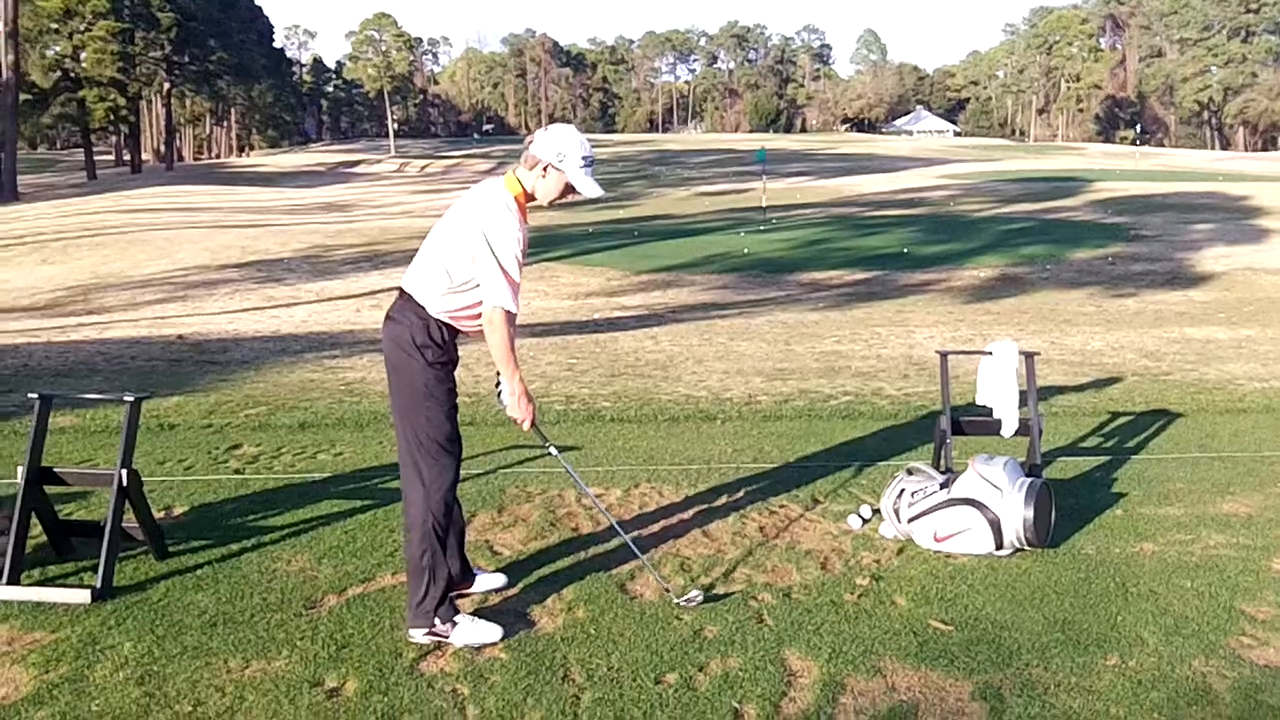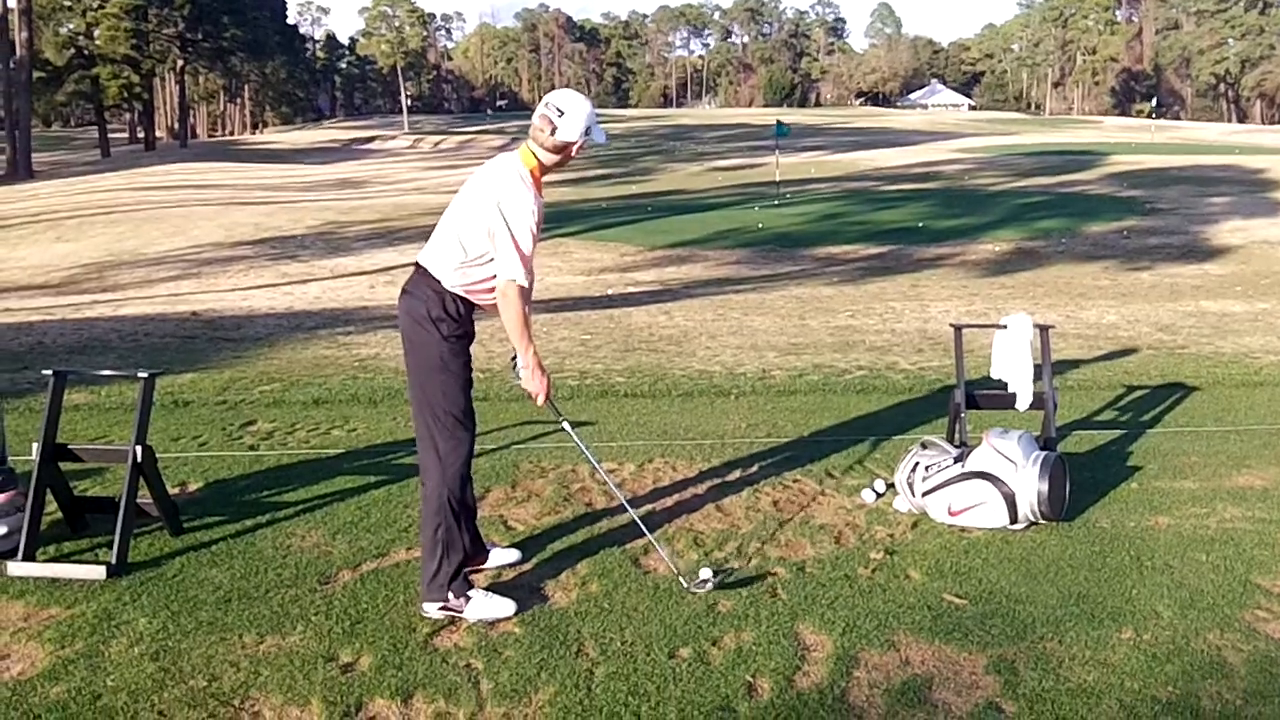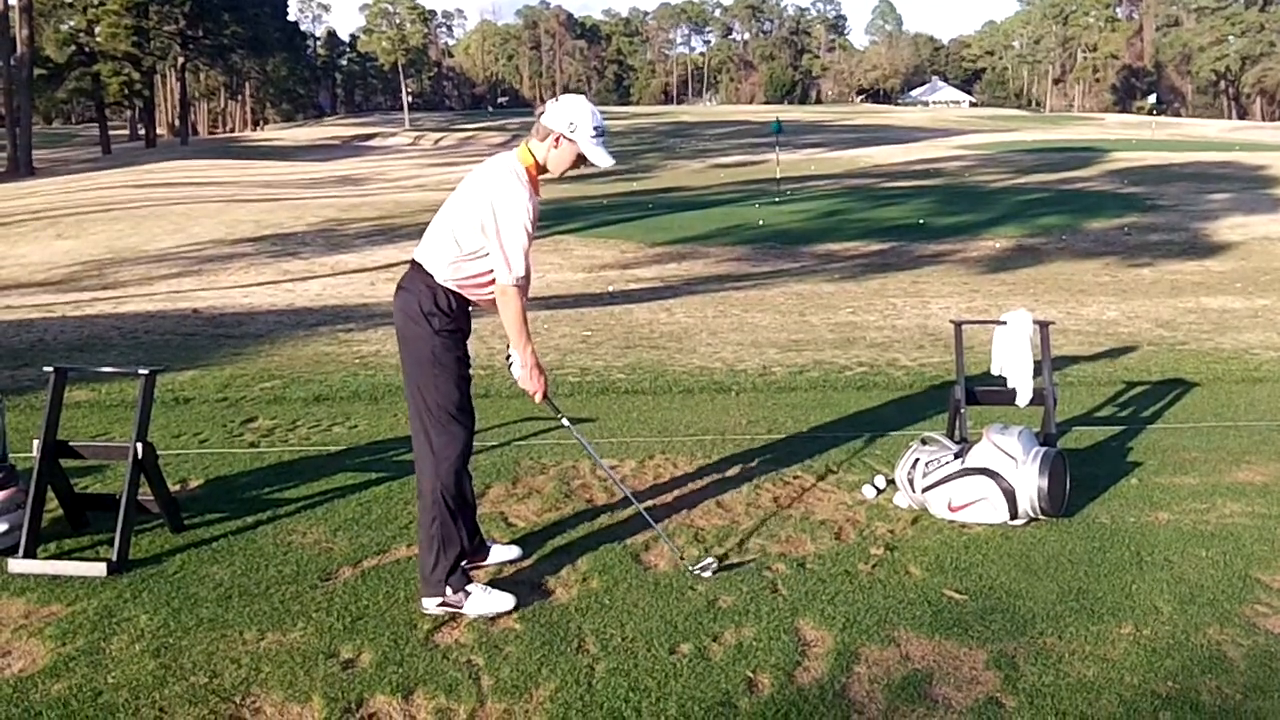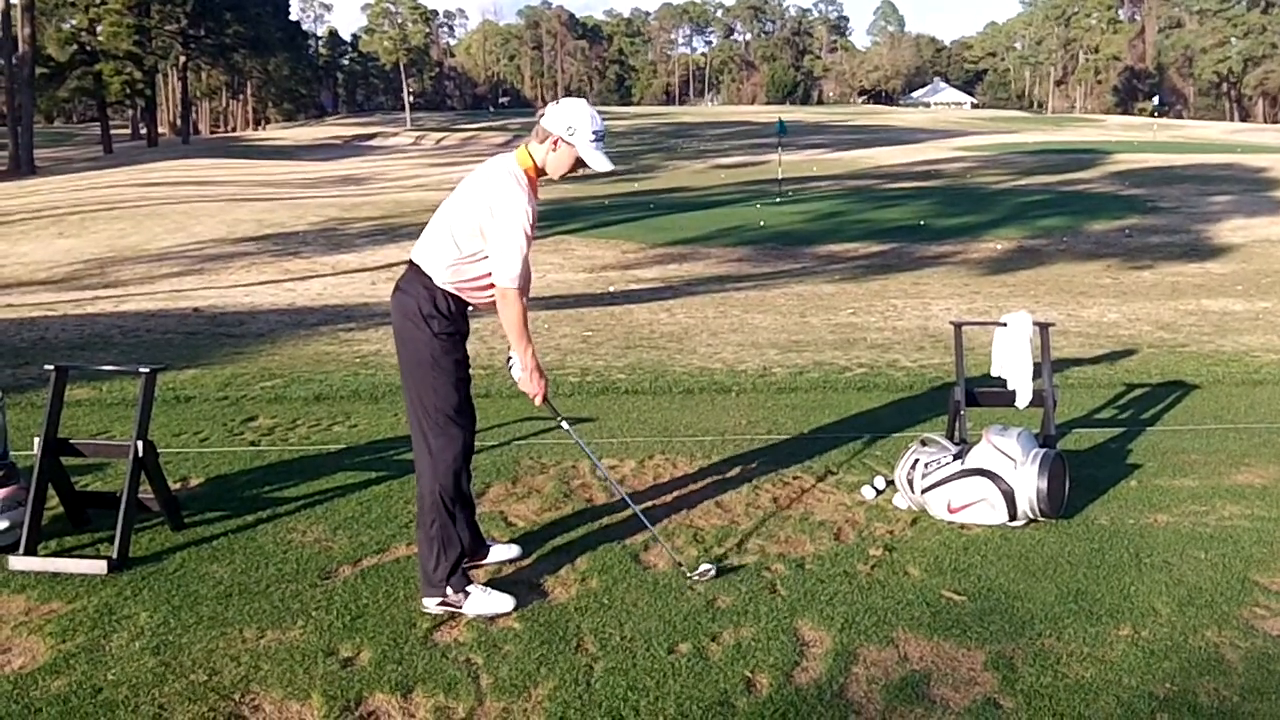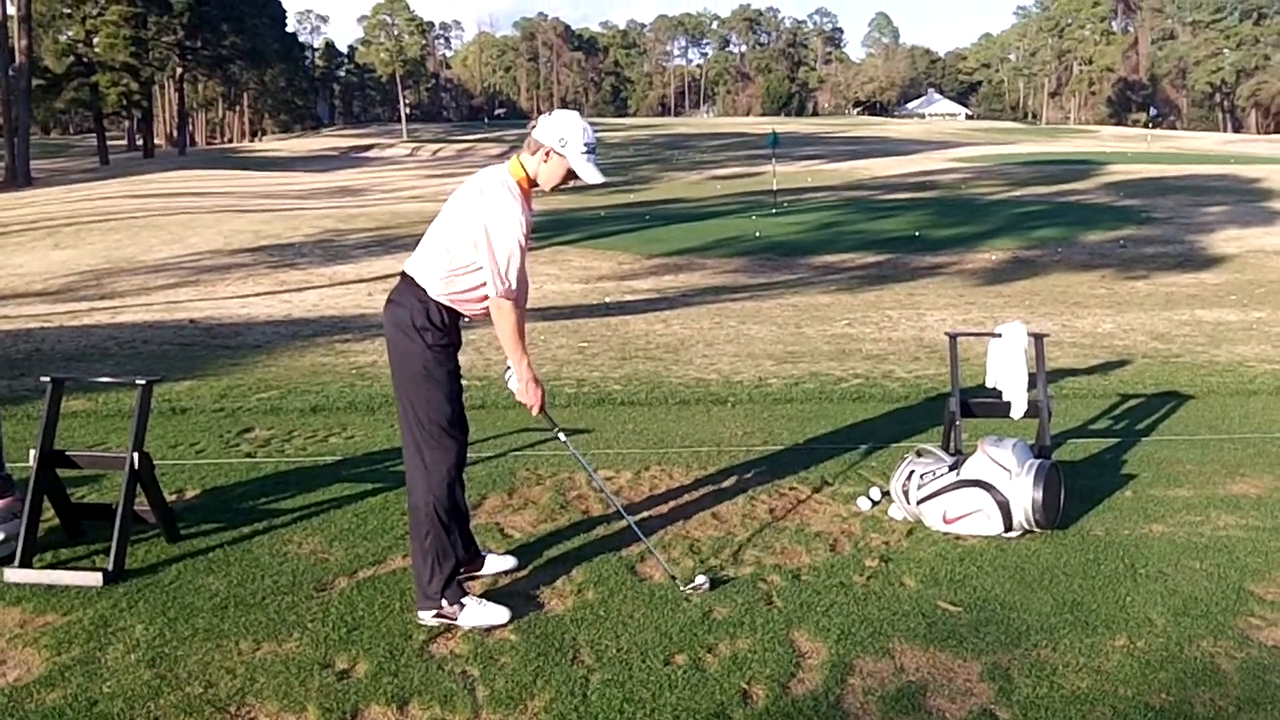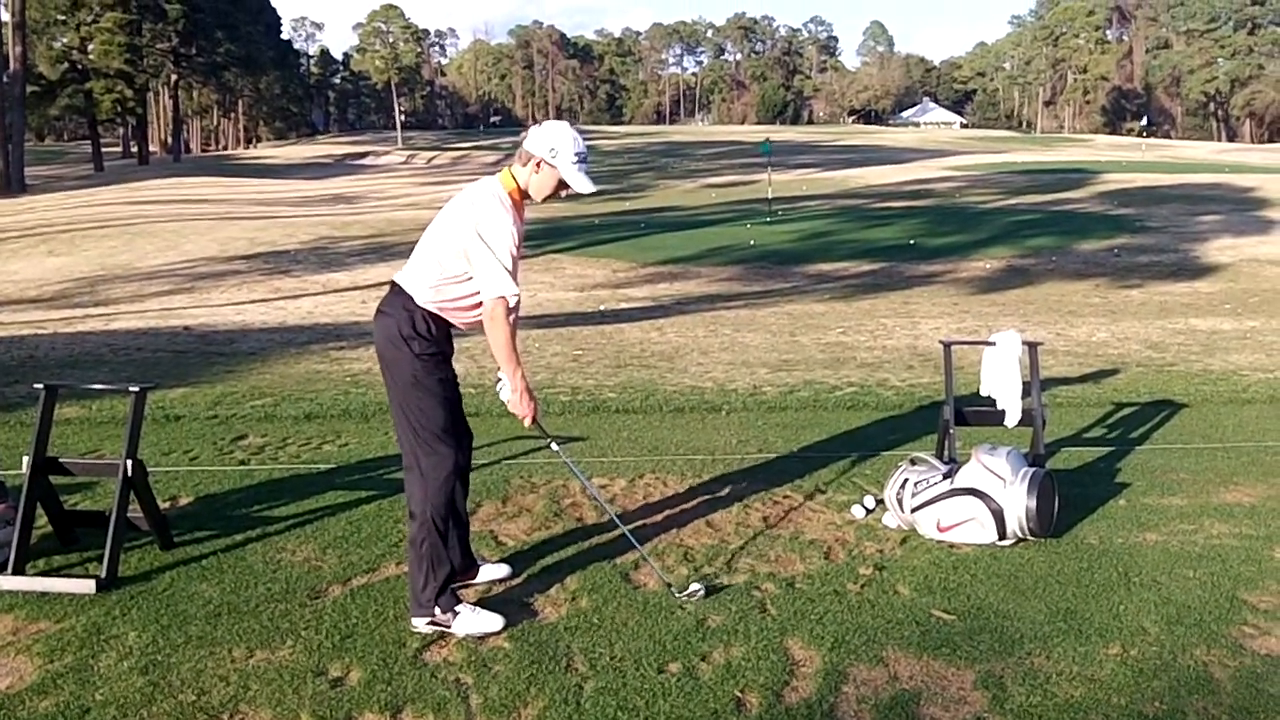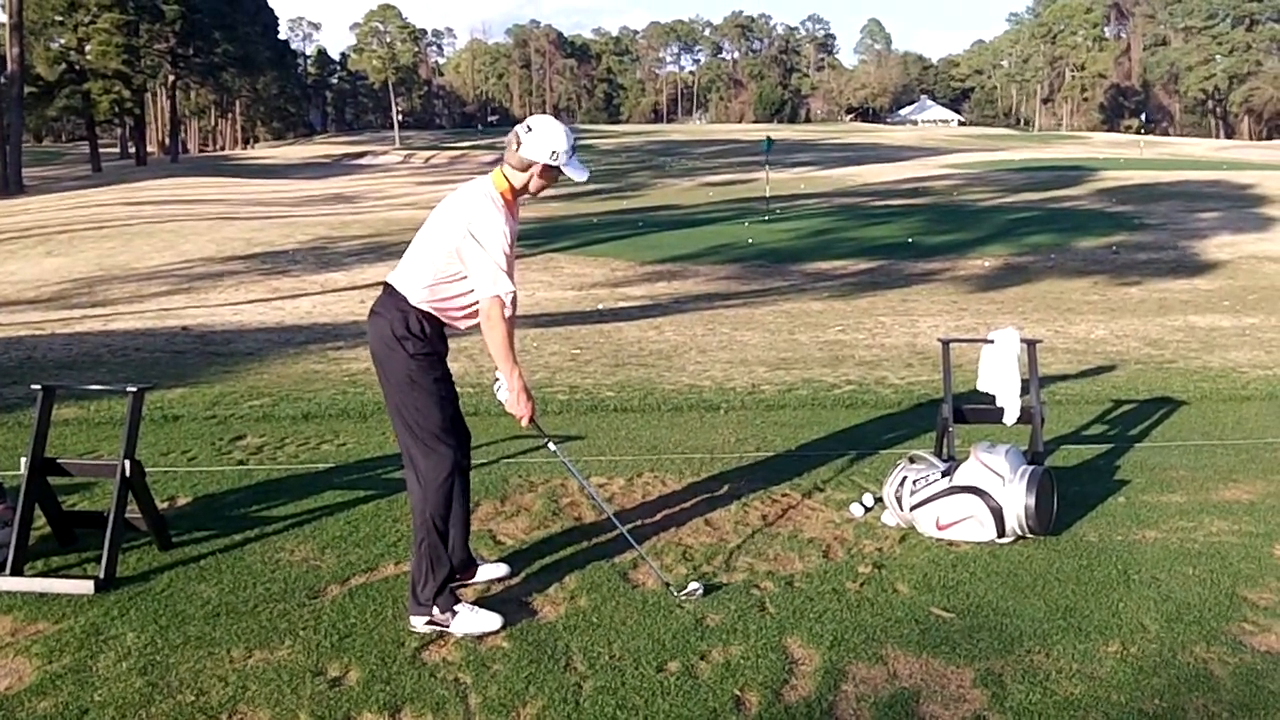
dt=0.7s
person 1, frame 1
left shoulder: (495, 193)
right shoulder: (503, 217)
left elbow: (496, 304)
right elbow: (497, 314)
left wrist: (508, 375)
right wrist: (516, 387)
left hip: (421, 330)
right hip: (421, 336)
left knee: (440, 462)
right knee: (433, 470)
left ankle: (452, 571)
right ankle: (431, 614)
person 1, frame 2
left shoulder: (509, 168)
right shoulder: (520, 193)
left elbow: (513, 278)
right elbow: (510, 289)
left wrist: (526, 348)
right wrist: (531, 362)
left hip: (439, 305)
right hip: (438, 311)
left knee: (456, 436)
right knee: (448, 444)
left ankle: (466, 546)
right ankle: (445, 588)
person 1, frame 3
left shoulder: (510, 169)
right shoulder: (515, 190)
left elbow: (514, 274)
right elbow: (508, 287)
left wrist: (519, 347)
right wrist: (528, 359)
left hip: (437, 303)
right hip: (430, 307)
left knee: (456, 430)
right knee: (443, 440)
left ankle: (465, 542)
right ankle: (443, 584)
person 1, frame 4
left shoulder: (510, 172)
right shoulder: (513, 194)
left elbow: (515, 277)
right elbow: (507, 290)
left wrist: (524, 352)
right wrist: (528, 363)
left hip: (436, 305)
right hip: (428, 308)
left knee: (458, 432)
right knee: (442, 442)
left ankle: (465, 543)
right ankle: (443, 584)
person 1, frame 5
left shoulder: (503, 184)
right shoulder: (506, 205)
left elbow: (511, 289)
right elbow: (503, 300)
left wrist: (519, 362)
right wrist: (524, 372)
left hip: (430, 316)
right hip: (421, 319)
left knee: (450, 443)
right knee: (435, 454)
left ankle: (460, 553)
right ankle: (438, 597)
person 1, frame 6
left shoulder: (500, 199)
right shoulder: (496, 213)
left elbow: (501, 301)
right elbow: (496, 309)
left wrist: (511, 373)
right wrist: (518, 384)
left hip: (421, 327)
right hip: (410, 329)
left knee: (455, 446)
right knee: (435, 459)
left ankle: (456, 561)
right ankle: (432, 603)
person 1, frame 7
left shoulder: (497, 200)
right shoulder: (487, 213)
left elbow: (499, 301)
right elbow: (492, 309)
left wrist: (509, 373)
right wrist: (515, 384)
left hip: (418, 328)
right hip: (404, 329)
left knee: (453, 447)
right knee: (436, 459)
left ankle: (455, 562)
right ankle: (431, 603)
